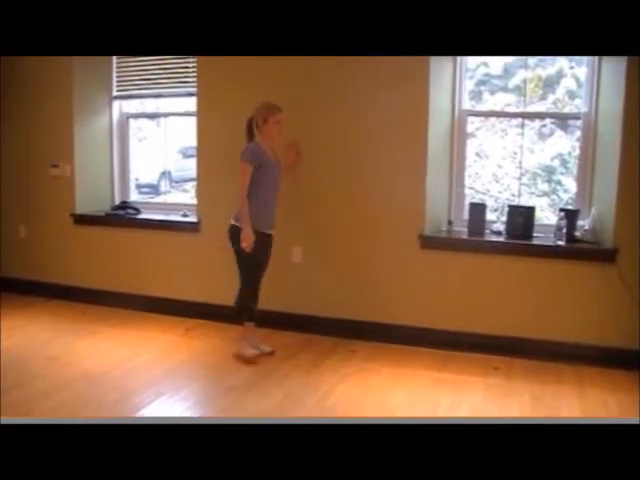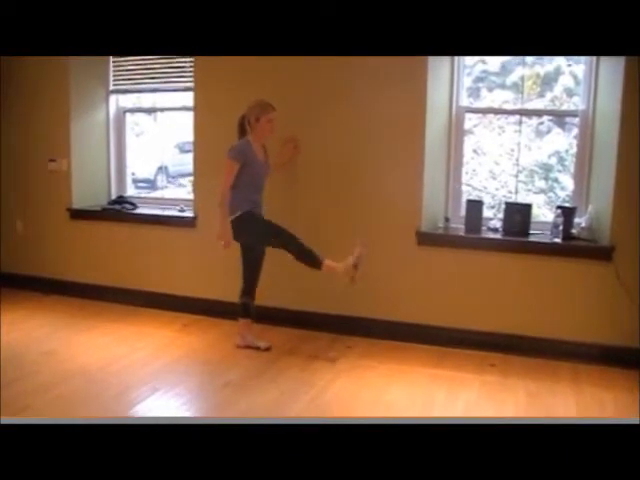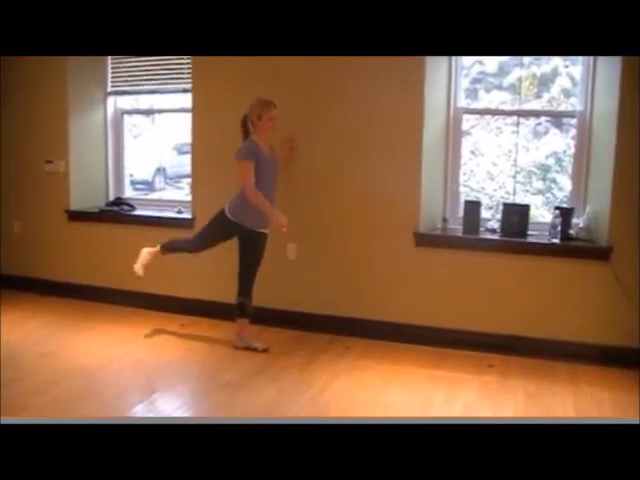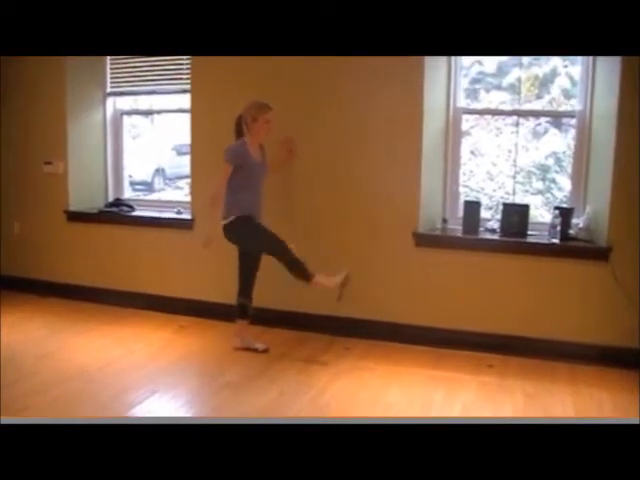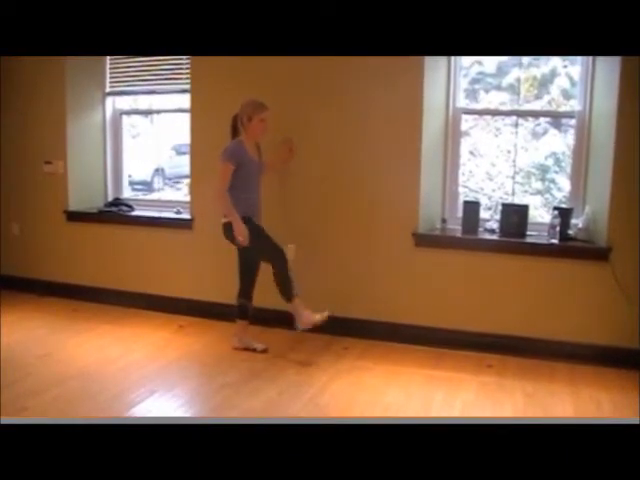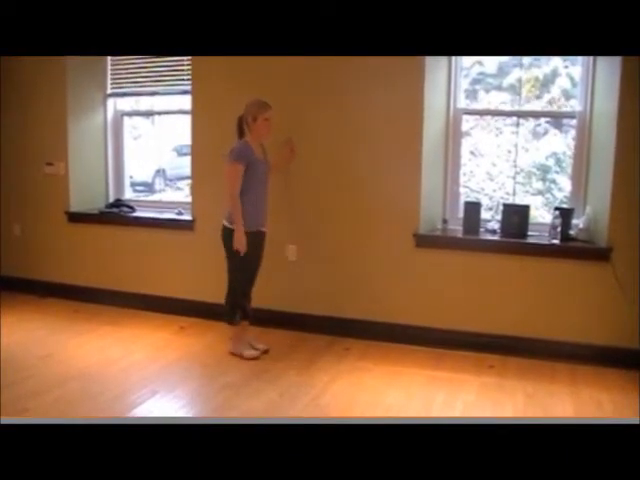
dt=0.5s
person 1, frame 1
left shoulder: (272, 153)
right shoulder: (251, 151)
right elbow: (242, 193)
left wrist: (284, 164)
right wrist: (246, 229)
left hip: (263, 230)
right hip: (245, 227)
left knee: (253, 283)
right knee: (249, 281)
left ankle: (249, 338)
right ankle: (243, 342)
person 1, frame 2
left shoulder: (262, 149)
right shoulder: (240, 149)
right elbow: (225, 189)
left wrist: (285, 157)
right wrist: (225, 225)
left hip: (253, 220)
right hip: (240, 218)
left knee: (252, 278)
right knee: (288, 241)
left ankle: (245, 335)
right ankle: (339, 268)
person 1, frame 3
left shoulder: (270, 148)
right shoulder: (248, 149)
right elbow: (248, 188)
left wrist: (284, 157)
right wrist: (273, 213)
left hip: (258, 226)
right hip: (234, 217)
left knee: (247, 280)
right knee: (194, 244)
left ankle: (242, 334)
right ankle: (151, 252)
person 1, frame 4
left shoulder: (259, 150)
right shoulder: (235, 150)
right elbow: (219, 189)
left wrist: (283, 158)
left hip: (250, 223)
right hip: (236, 221)
left knee: (248, 278)
right knee: (279, 248)
left ankle: (242, 336)
right ankle: (322, 282)
person 1, frame 5
left shoulder: (256, 149)
right shoulder: (233, 150)
right elbow: (221, 190)
left wrist: (281, 158)
right wrist: (236, 223)
left hip: (249, 220)
right hip: (237, 222)
left knee: (249, 280)
right knee: (277, 257)
left ankle: (241, 336)
right ankle: (299, 312)
person 1, frame 6
left shoulder: (260, 150)
right shoulder: (240, 150)
right elbow: (233, 194)
left wrist: (282, 158)
right wrist: (239, 231)
left hip: (257, 229)
right hip: (238, 230)
left knee: (248, 283)
right knee: (237, 283)
left ankle: (245, 335)
right ankle: (236, 341)
